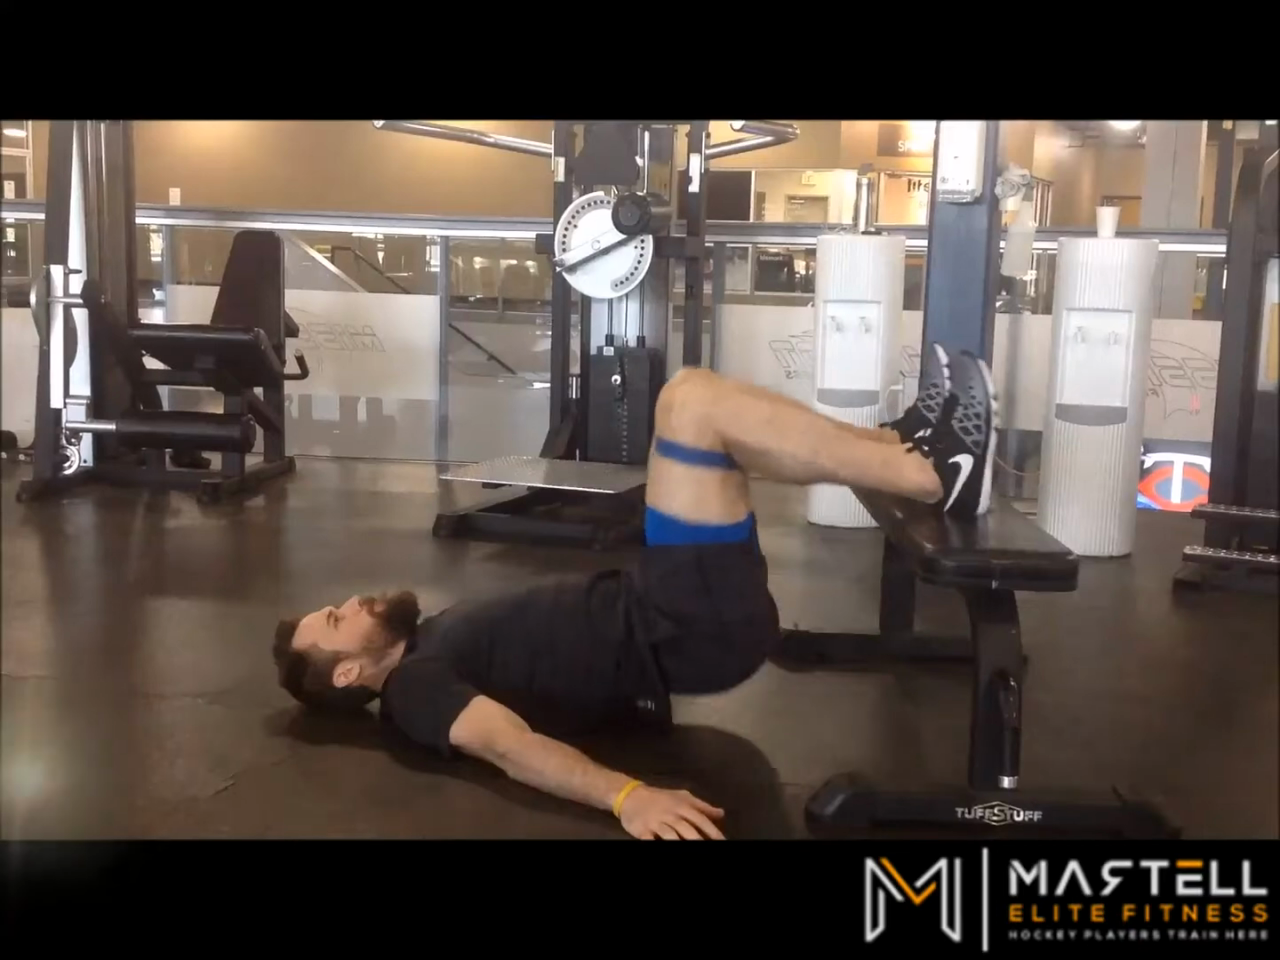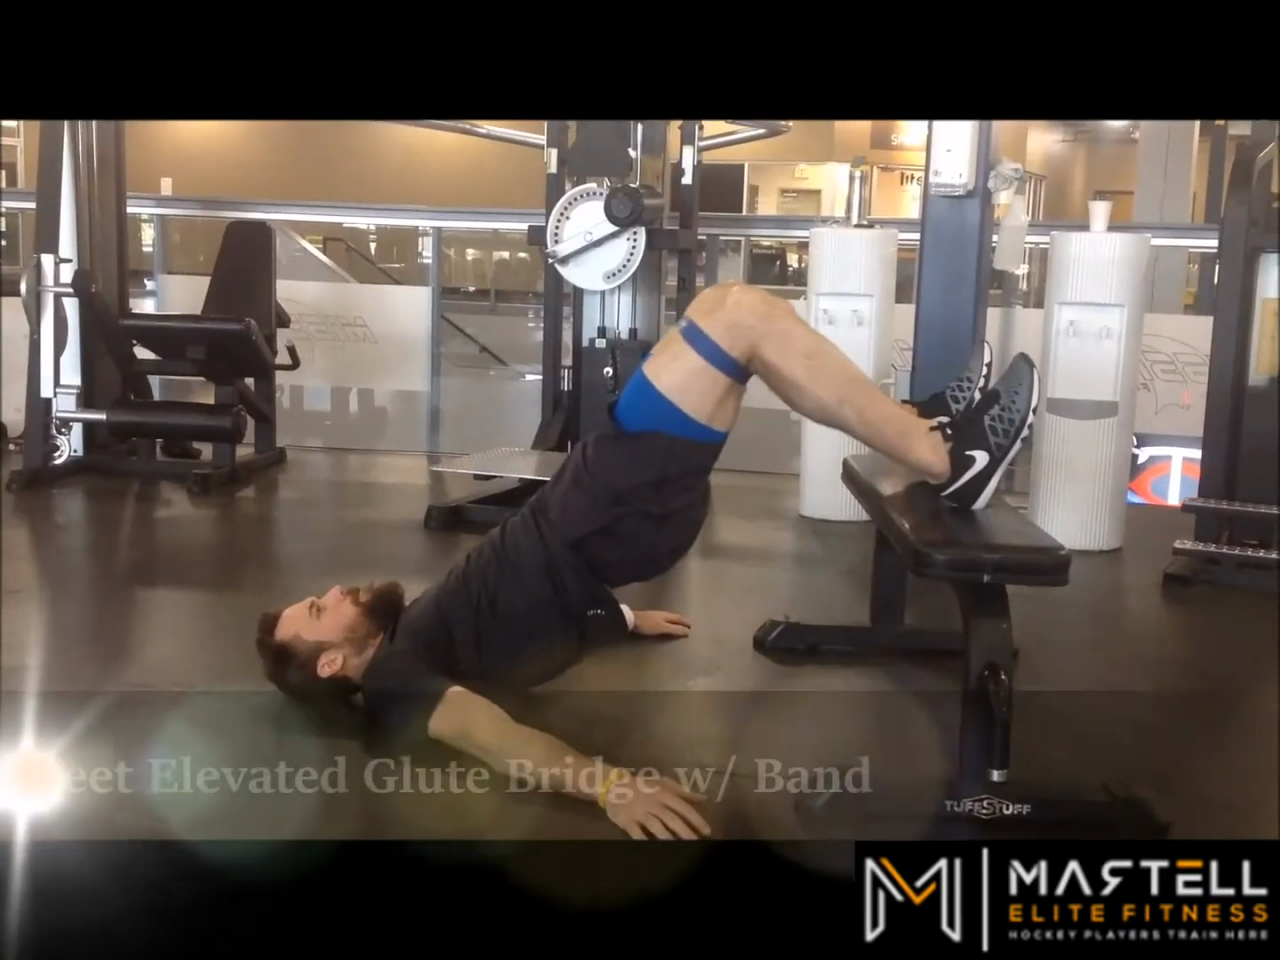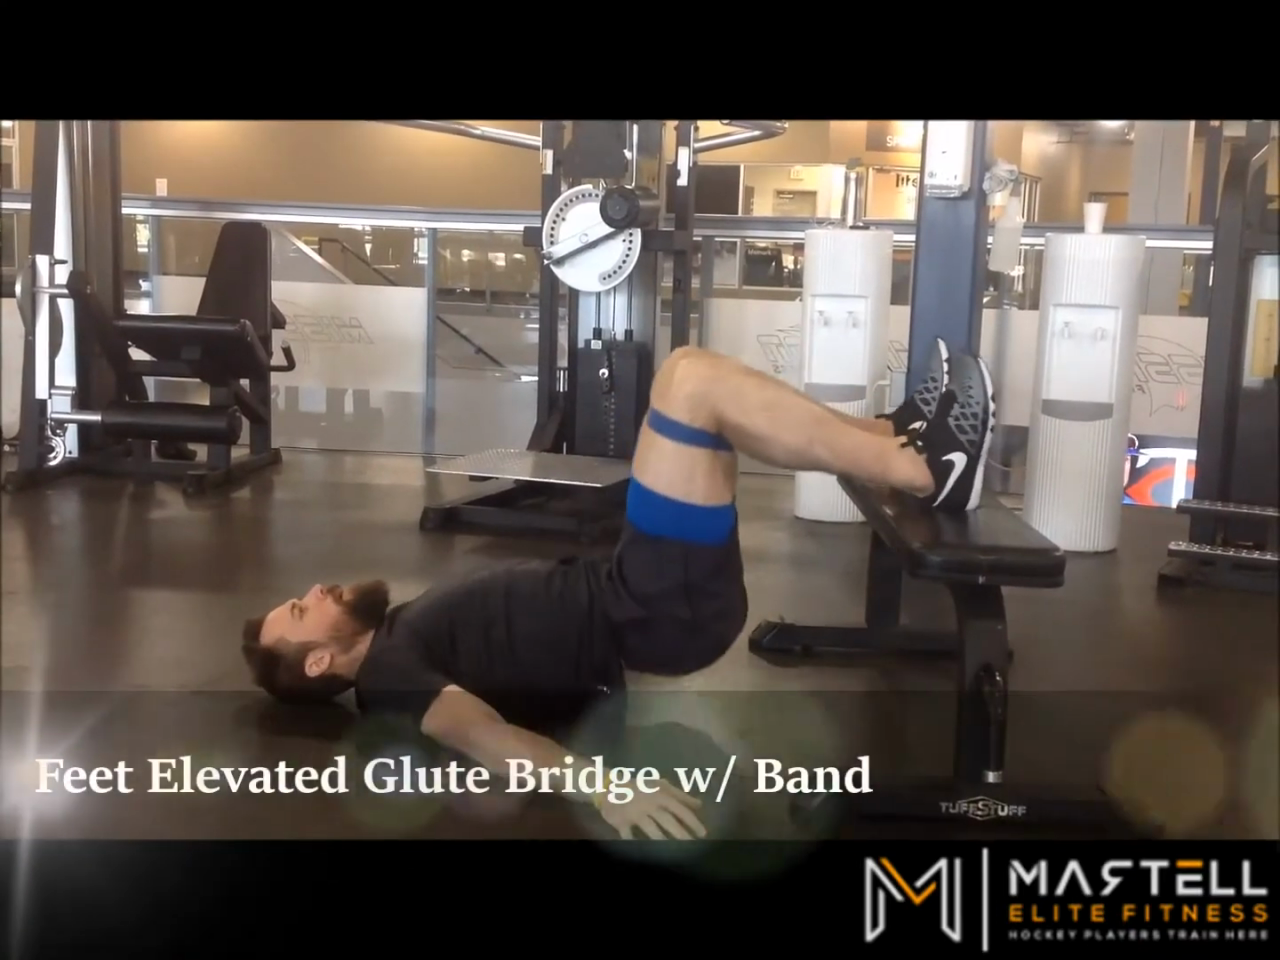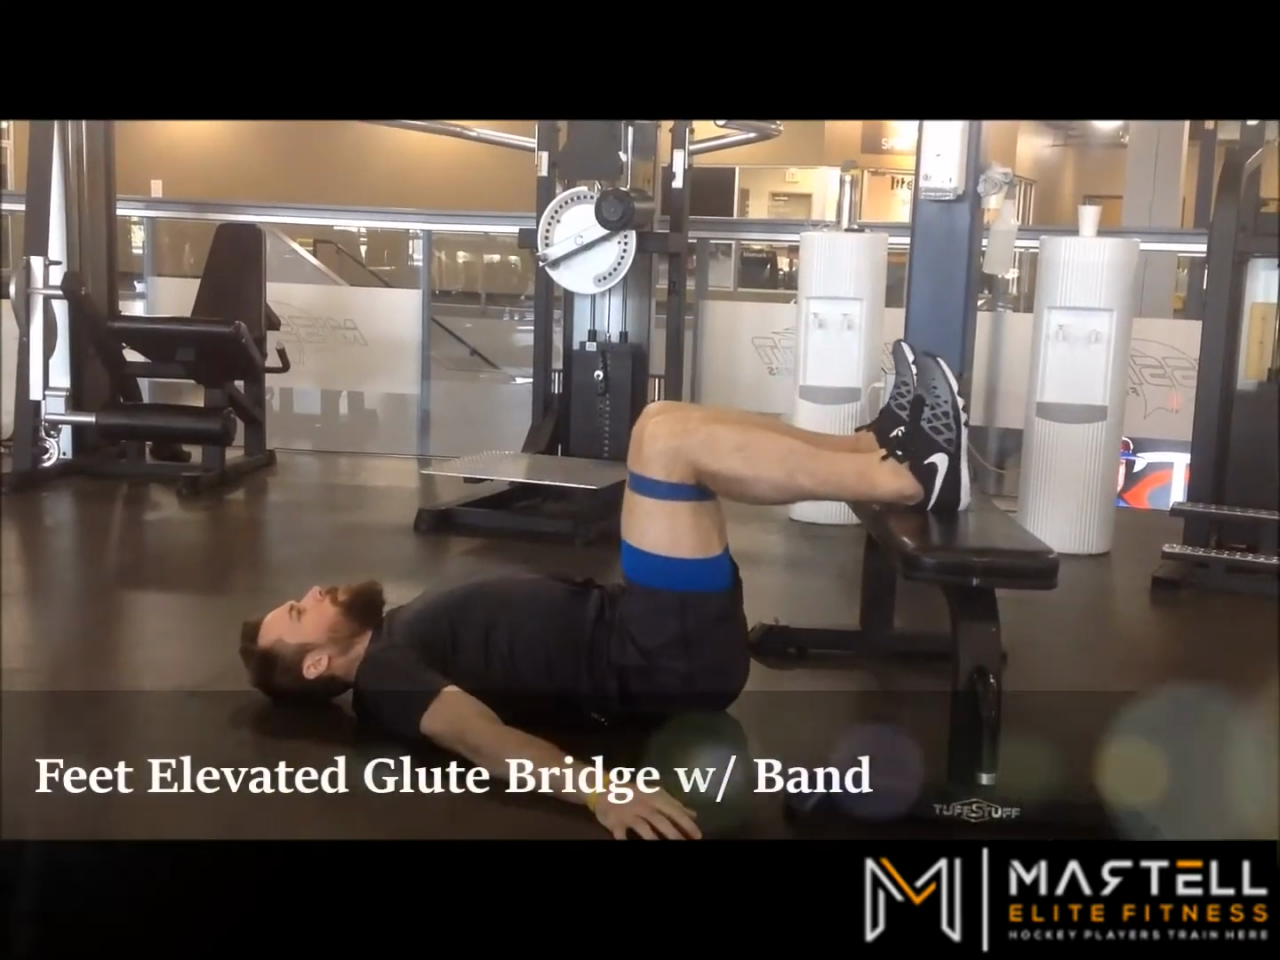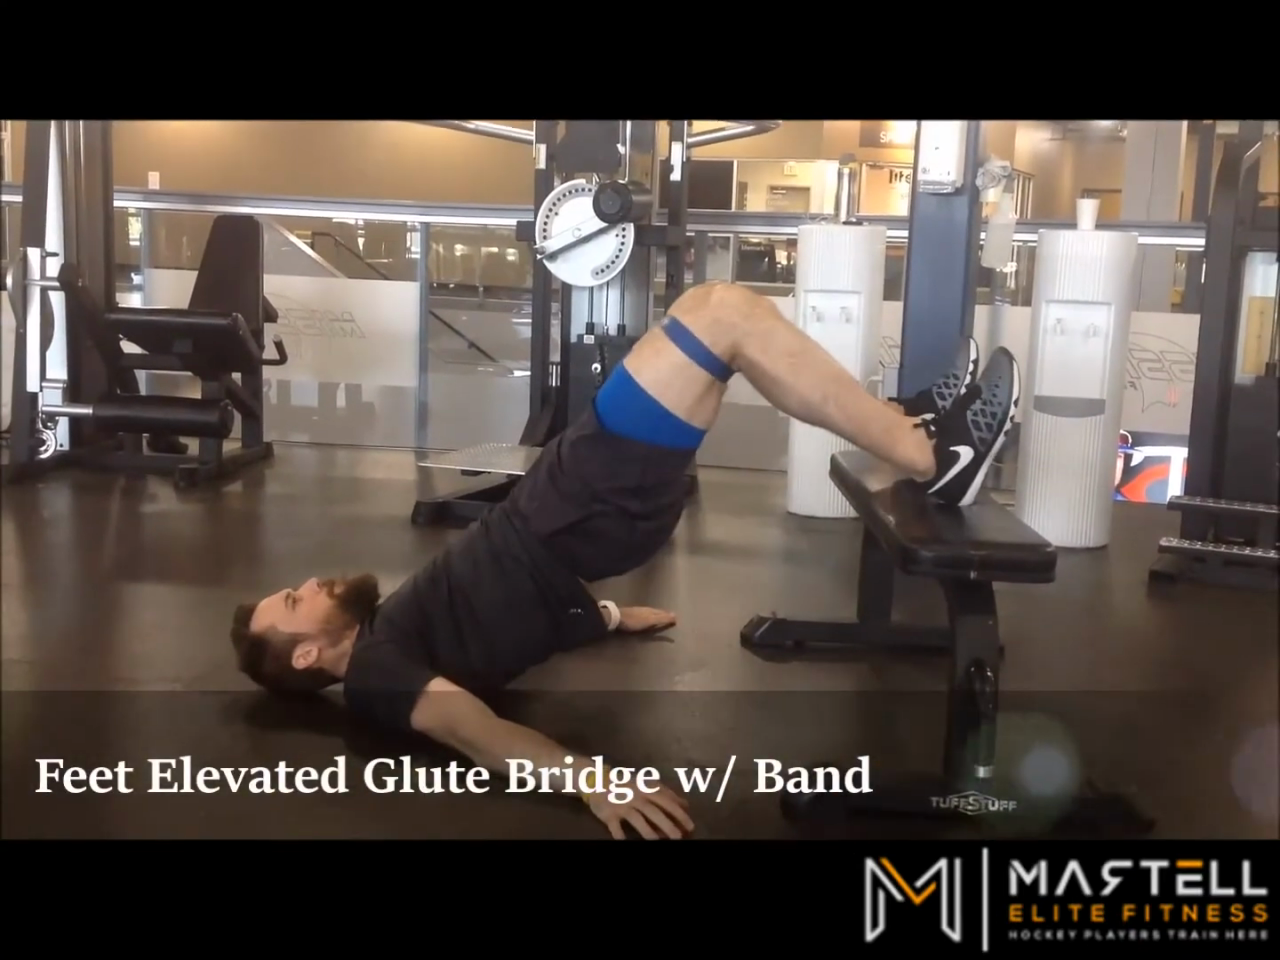
dt=1s
person 1, frame 1
left shoulder: (429, 642)
right shoulder: (413, 691)
right elbow: (508, 746)
right wrist: (626, 794)
left hip: (637, 622)
right hip: (683, 635)
left knee: (701, 401)
right knee: (693, 399)
left ankle: (908, 445)
right ankle: (938, 475)
person 1, frame 2
left shoulder: (407, 636)
right shoulder: (393, 681)
right elbow: (490, 736)
right wrist: (605, 783)
left hip: (587, 520)
right hip: (615, 514)
left knee: (734, 314)
right knee: (738, 311)
left ankle: (923, 426)
right ankle: (946, 459)
person 1, frame 3
left shoulder: (402, 631)
right shoulder: (390, 678)
right elbow: (482, 737)
right wrist: (599, 785)
left hip: (626, 594)
right hip: (660, 609)
left knee: (695, 383)
right knee: (691, 380)
left ankle: (900, 435)
right ankle: (929, 471)
person 1, frame 4
left shoulder: (399, 634)
right shoulder: (387, 678)
right elbow: (482, 736)
right wrist: (594, 790)
left hip: (620, 624)
right hip: (662, 659)
left knee: (675, 433)
right knee: (666, 435)
left ankle: (884, 445)
right ankle: (917, 479)
person 1, frame 5
left shoulder: (384, 633)
right shoulder: (375, 674)
right elbow: (468, 728)
right wrist: (587, 778)
left hip: (563, 514)
right hip: (590, 508)
left knee: (722, 314)
right knee: (722, 311)
left ankle: (908, 423)
right ankle: (930, 455)
